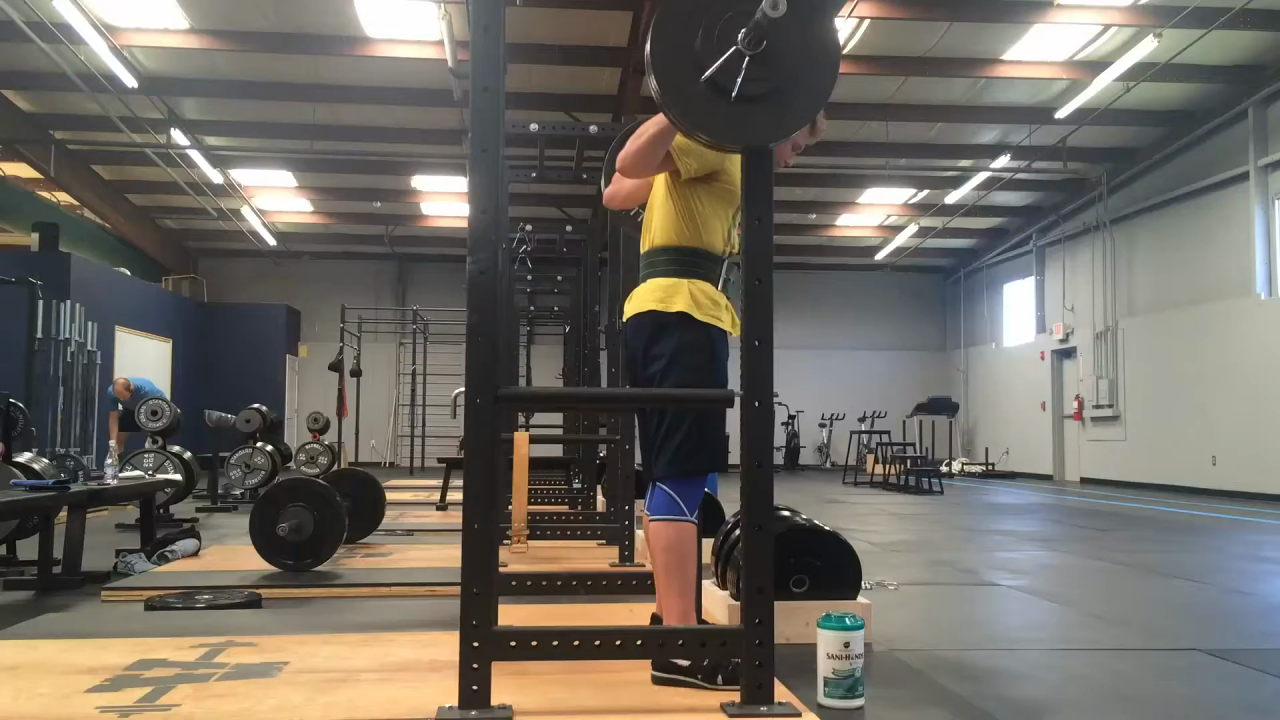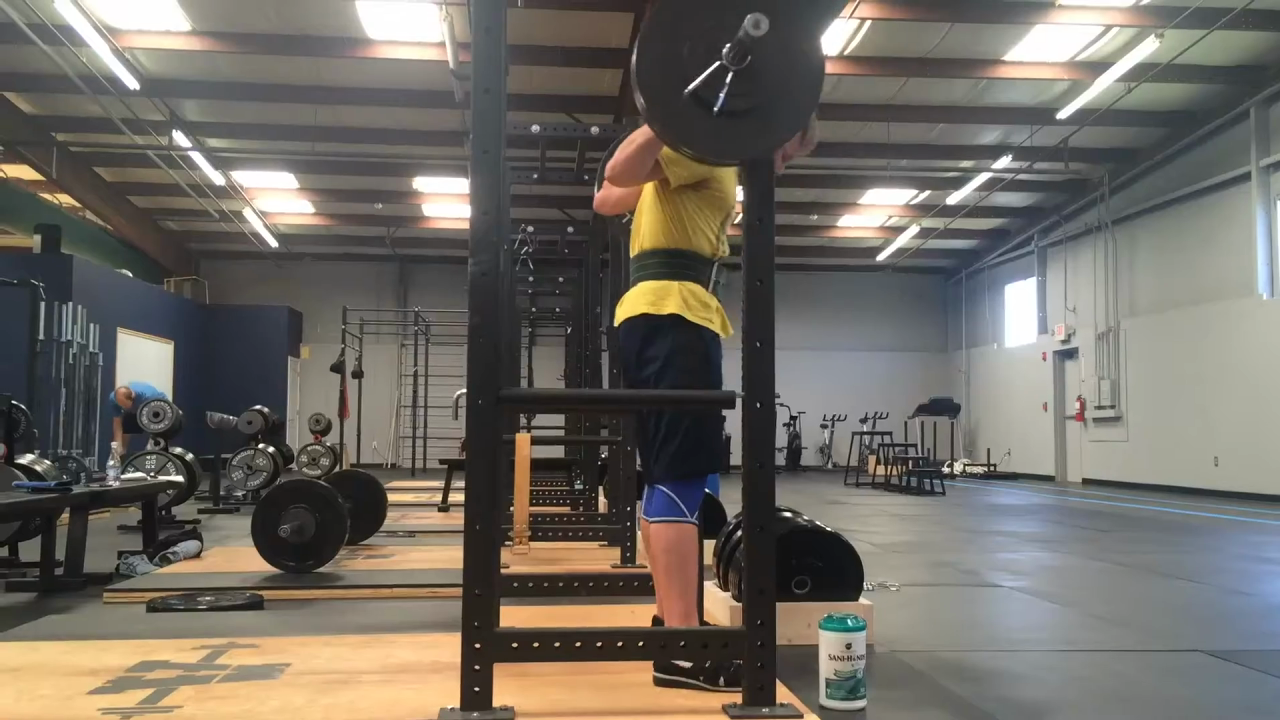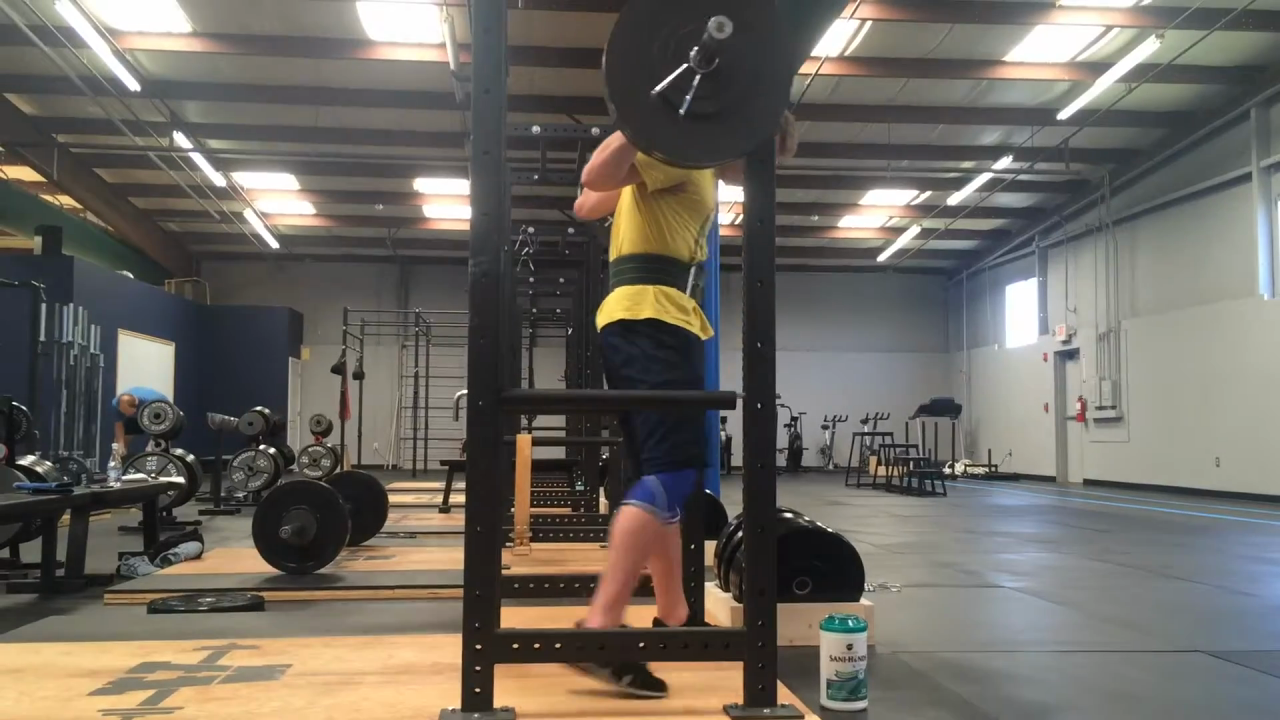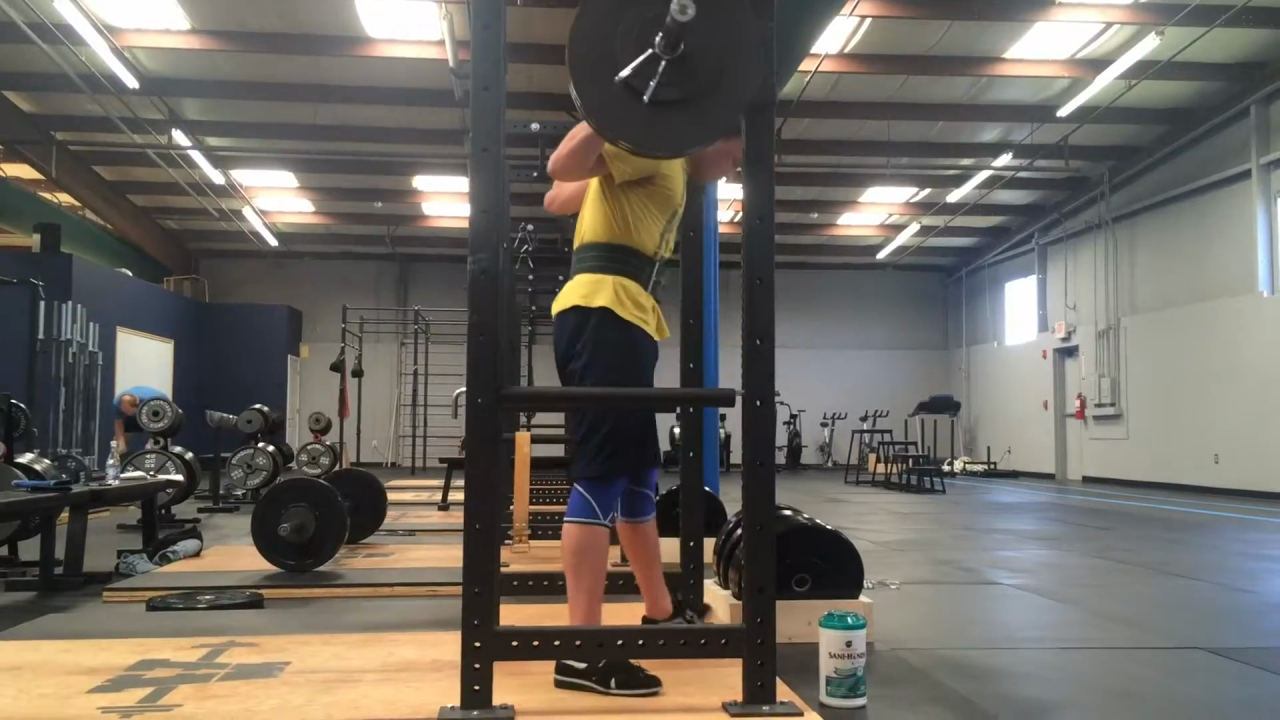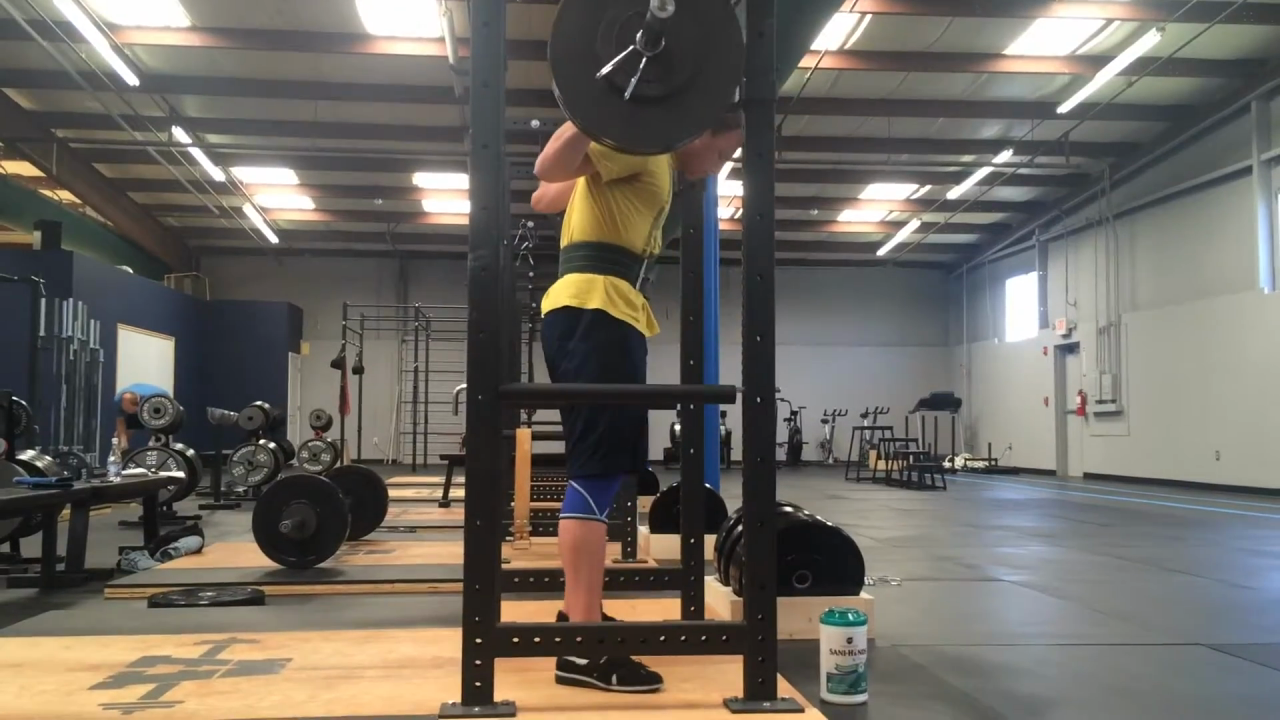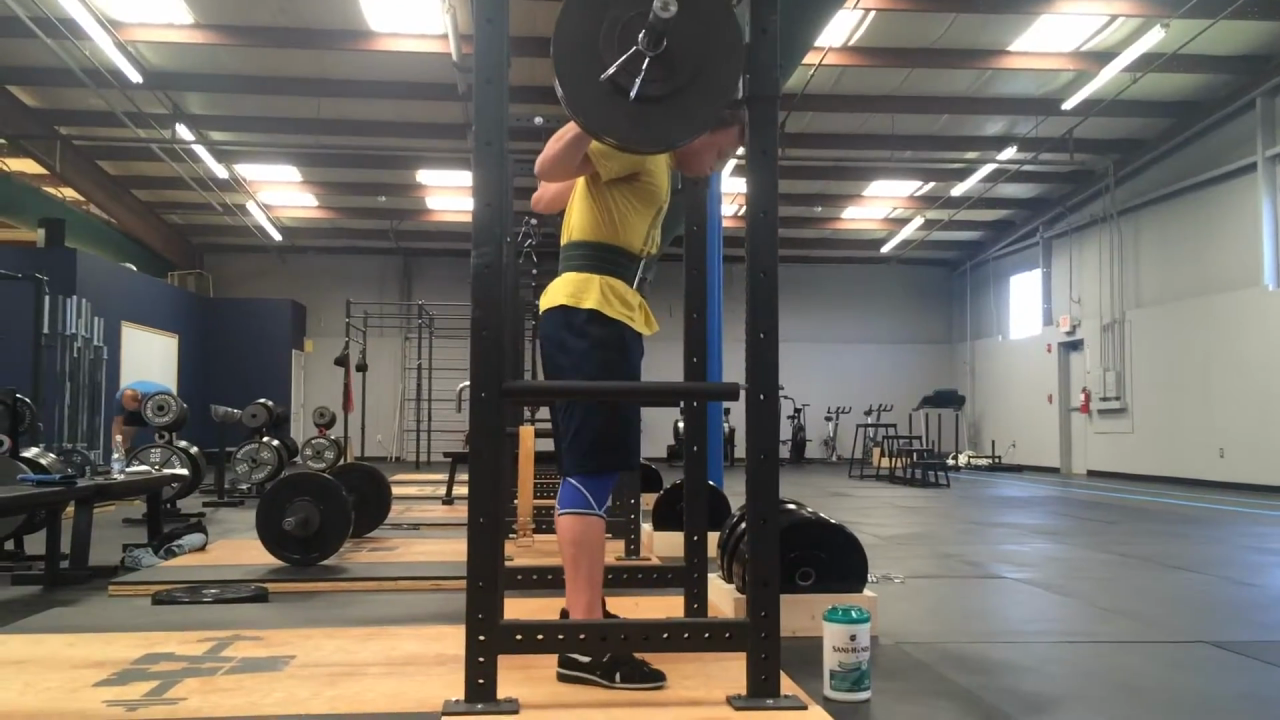
dt=0.3s
person 1, frame 1
left shoulder: (701, 160)
right shoulder: (715, 140)
left elbow: (616, 193)
right elbow: (630, 162)
left hip: (661, 316)
right hip: (681, 316)
left knee: (670, 476)
right knee: (681, 476)
left ankle: (670, 618)
right ankle: (679, 649)
person 1, frame 2
left shoulder: (698, 161)
left elbow: (607, 198)
right elbow: (618, 173)
left hip: (654, 320)
right hip: (672, 318)
left knee: (667, 478)
right knee: (681, 478)
left ankle: (672, 619)
person 1, frame 3
left shoulder: (680, 169)
left elbow: (586, 205)
right elbow: (595, 176)
left hip: (656, 326)
right hip: (650, 323)
left knee: (670, 474)
right knee: (670, 473)
left ankle: (673, 618)
right ankle: (600, 631)
person 1, frame 4
left shoulder: (658, 166)
left elbow: (557, 198)
right elbow: (561, 165)
left hip: (618, 320)
right hip: (604, 314)
left knee: (636, 474)
right knee: (603, 476)
left ankle: (661, 611)
right ankle: (582, 652)
person 1, frame 5
left shoulder: (647, 161)
left elbow: (545, 199)
right elbow: (548, 168)
left hip: (594, 316)
right hip: (594, 314)
left knee: (600, 470)
right knee: (596, 472)
left ankle: (579, 614)
right ankle: (582, 648)
person 1, frame 6
left shoulder: (643, 160)
left elbow: (544, 199)
right elbow: (548, 168)
left hip: (591, 316)
right hip: (591, 313)
left knee: (590, 469)
right knee: (592, 469)
left ankle: (581, 611)
right ankle: (585, 644)
